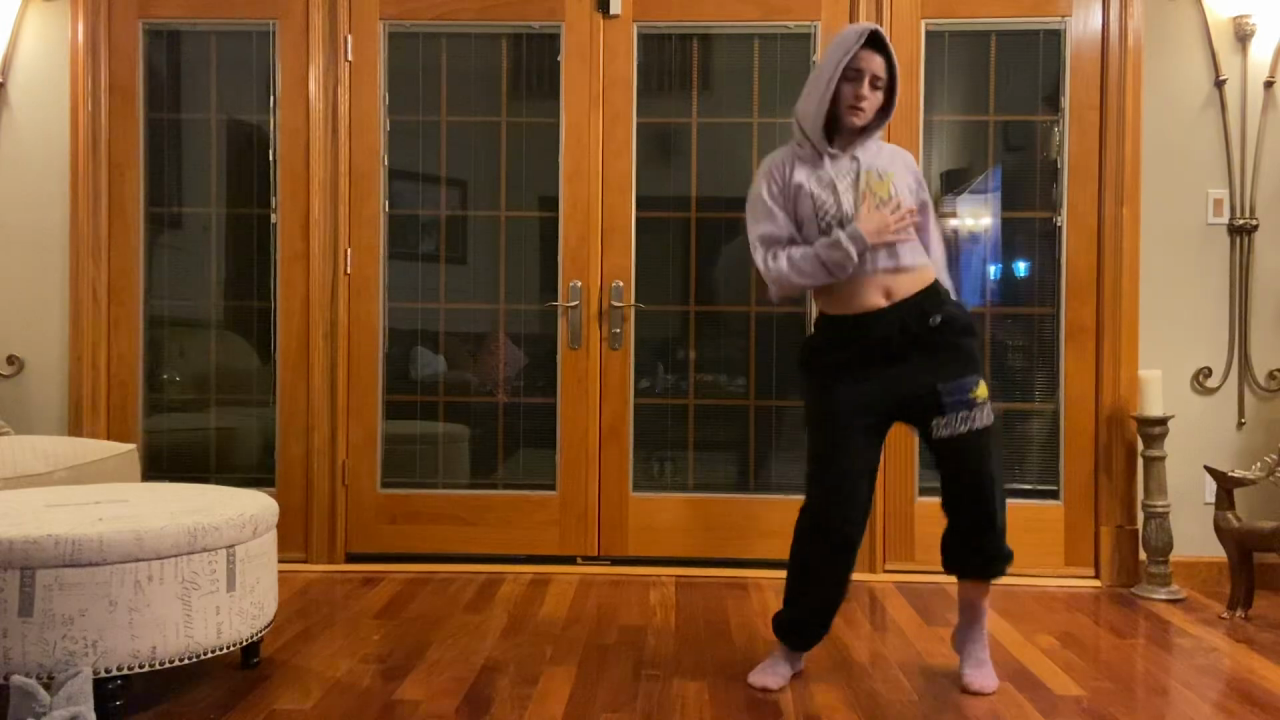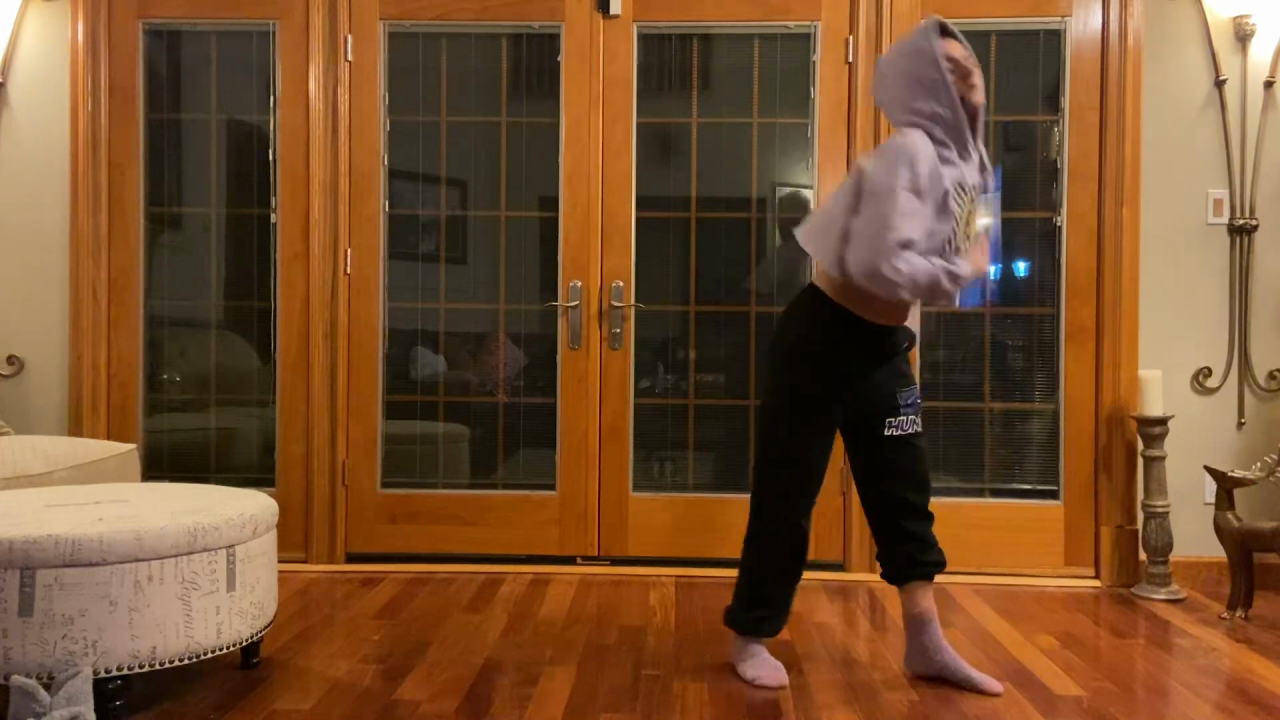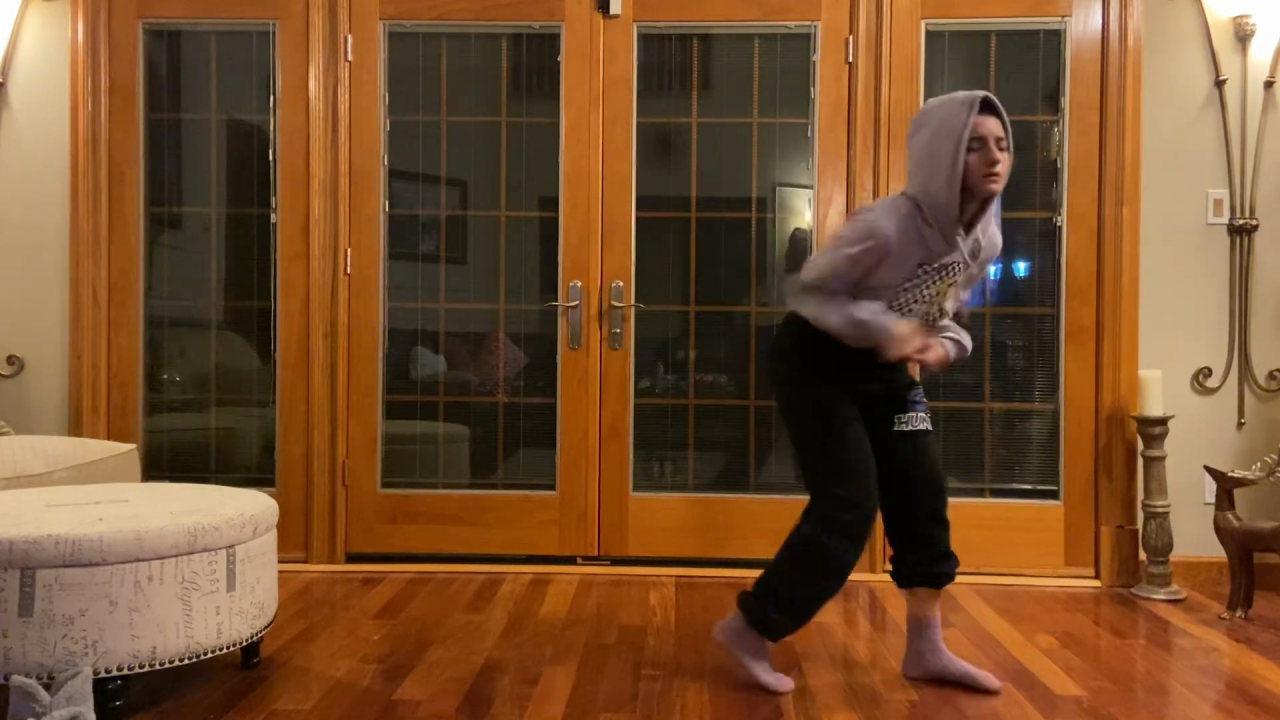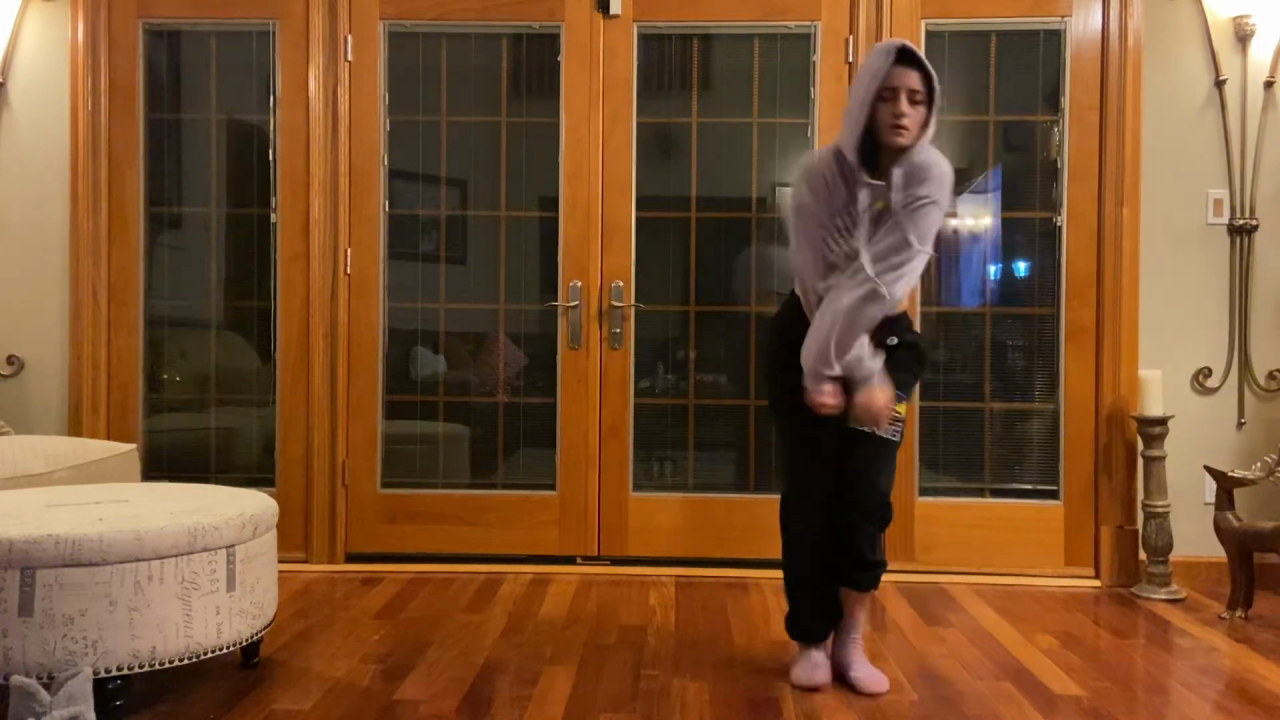
dt=0.4s
person 1, frame 1
left shoulder: (896, 162)
right shoulder: (783, 171)
right elbow: (775, 269)
left wrist: (966, 333)
right wrist: (851, 242)
left hip: (931, 331)
right hip: (846, 352)
left knee: (976, 489)
right knee: (835, 510)
left ankle: (972, 636)
right ankle: (793, 644)
person 1, frame 2
left shoulder: (959, 158)
right shoulder: (911, 153)
right elbow: (888, 267)
right wrist: (961, 270)
left hip: (881, 349)
right hip: (823, 340)
left knee: (904, 491)
right knee: (786, 493)
left ankle: (926, 646)
right ankle: (750, 637)
person 1, frame 3
left shoulder: (985, 238)
right shoulder: (886, 226)
right elbow: (809, 292)
left wrist: (945, 341)
right wrist: (884, 326)
left hip: (880, 366)
right hip: (817, 359)
left knee: (921, 490)
right knee: (848, 501)
left ankle: (925, 648)
right ankle: (750, 627)
person 1, frame 4
left shoulder: (931, 175)
right shoulder: (821, 174)
left elbow: (884, 279)
right elbow: (822, 284)
left wrist: (828, 366)
right wrist: (861, 375)
left hip: (885, 340)
right hip: (804, 337)
left knee: (863, 492)
right knee: (807, 492)
left ankle: (853, 640)
right ankle: (813, 638)
